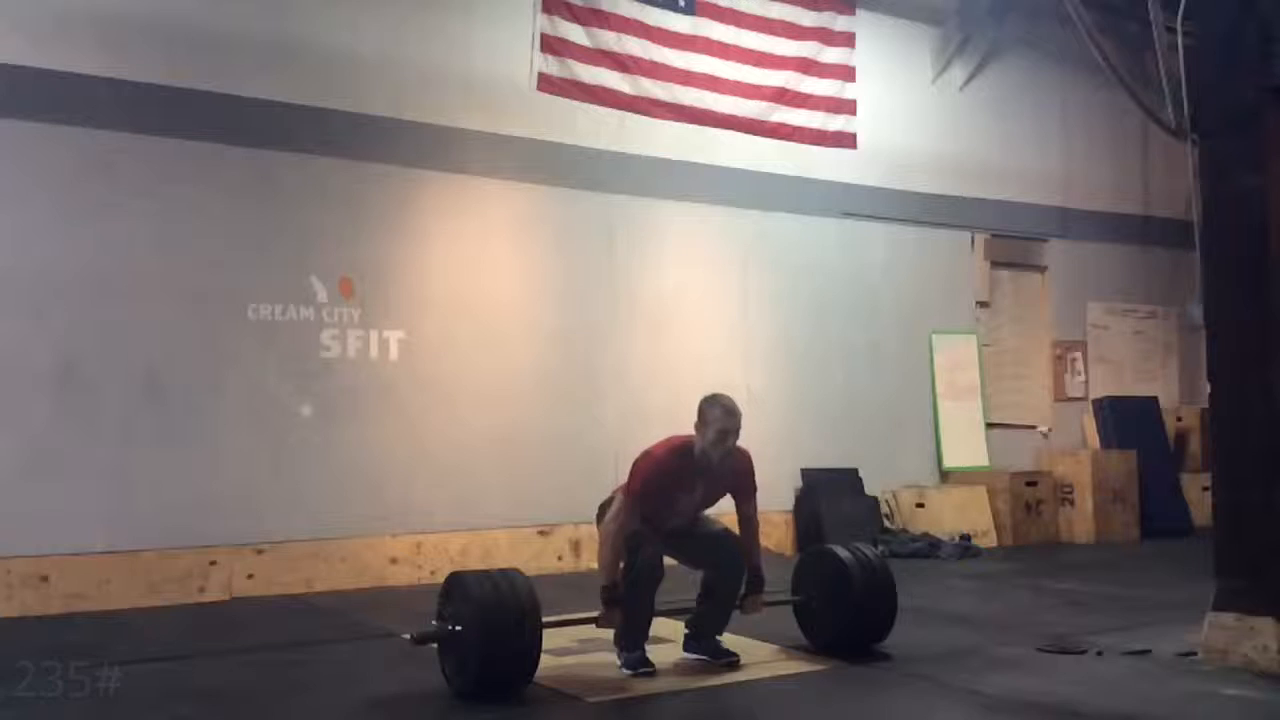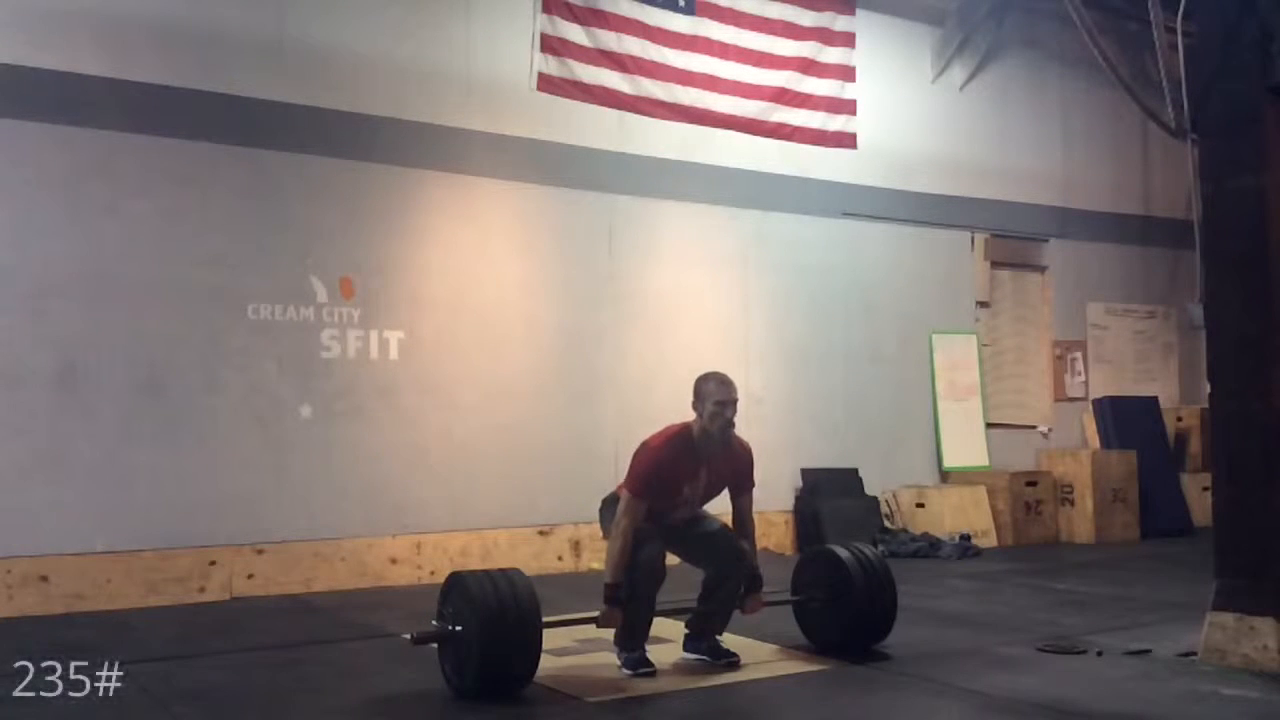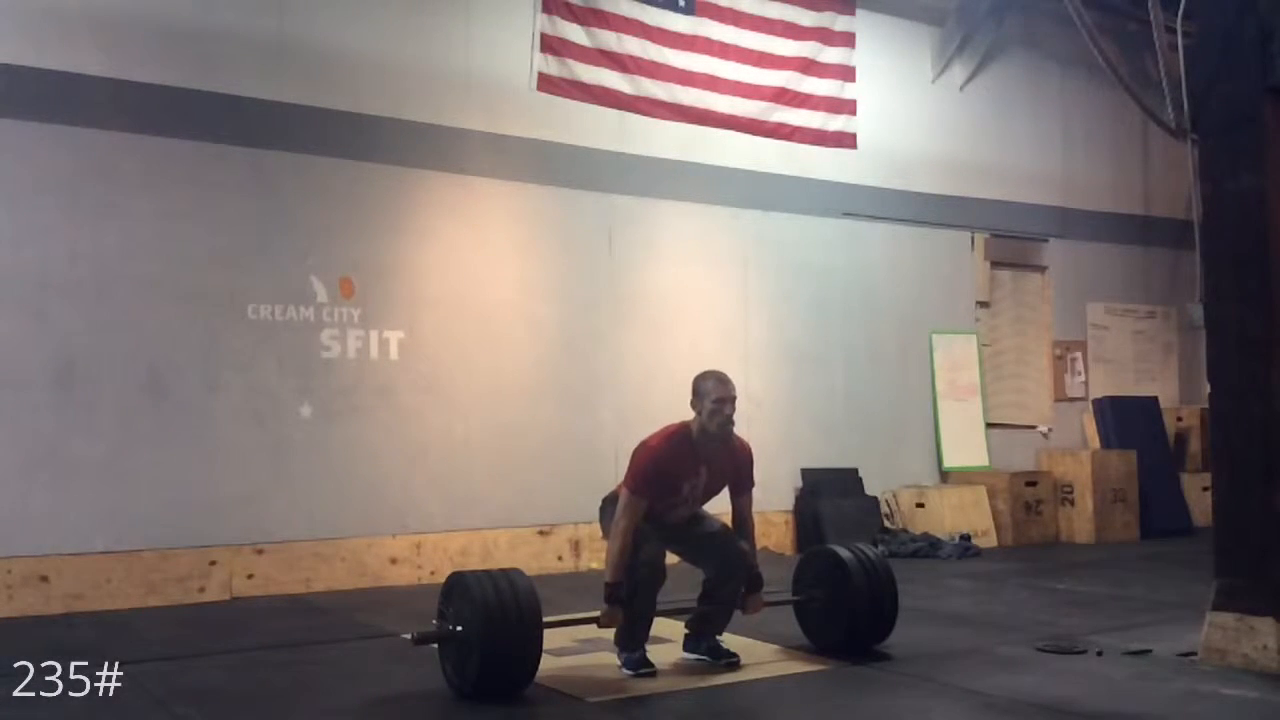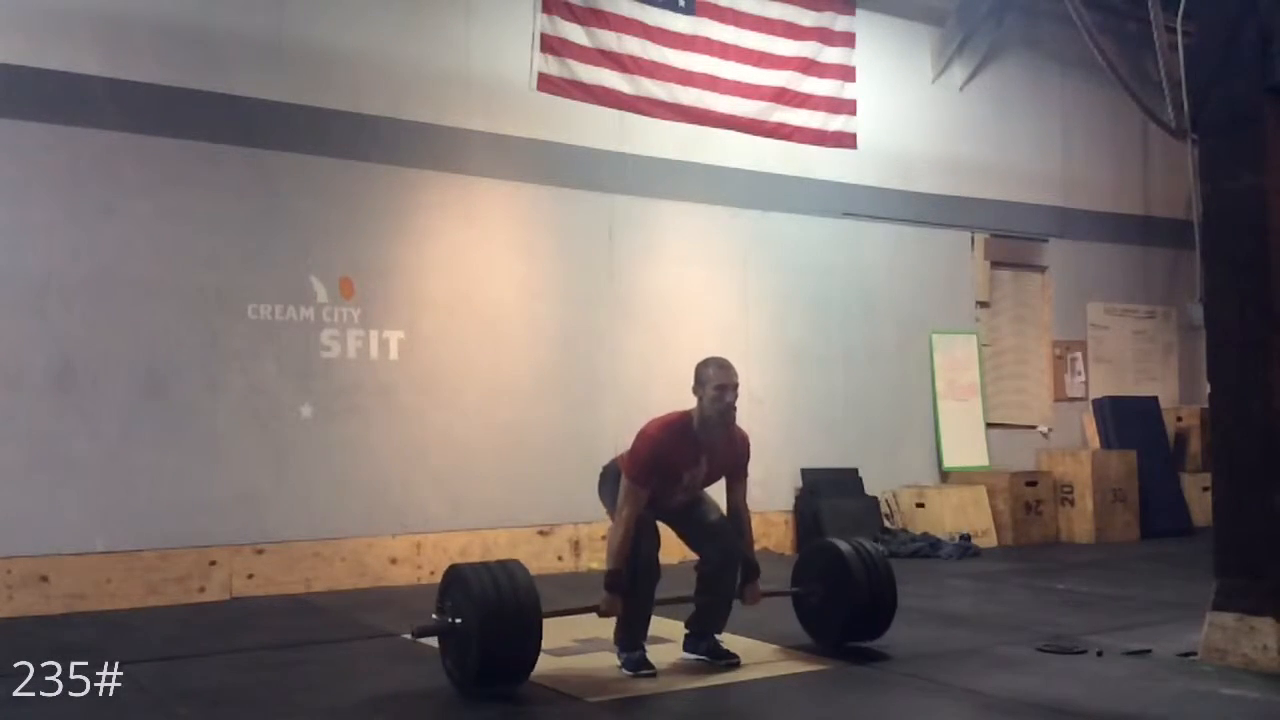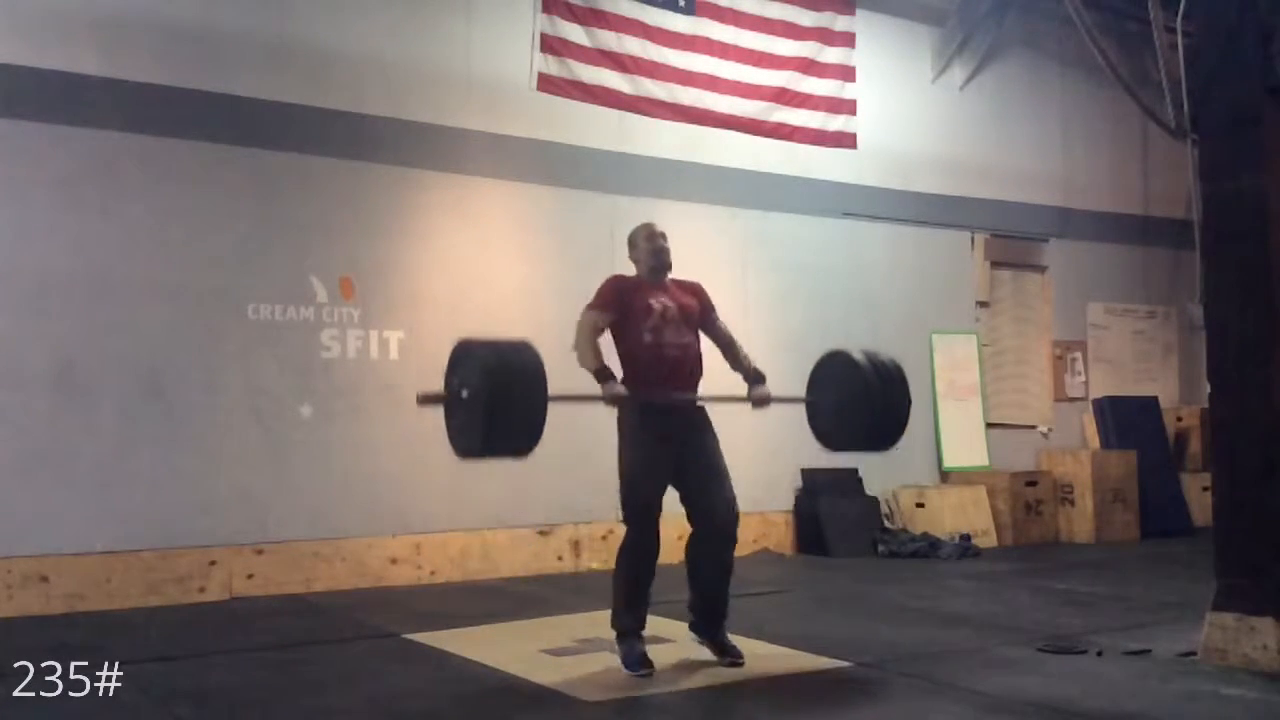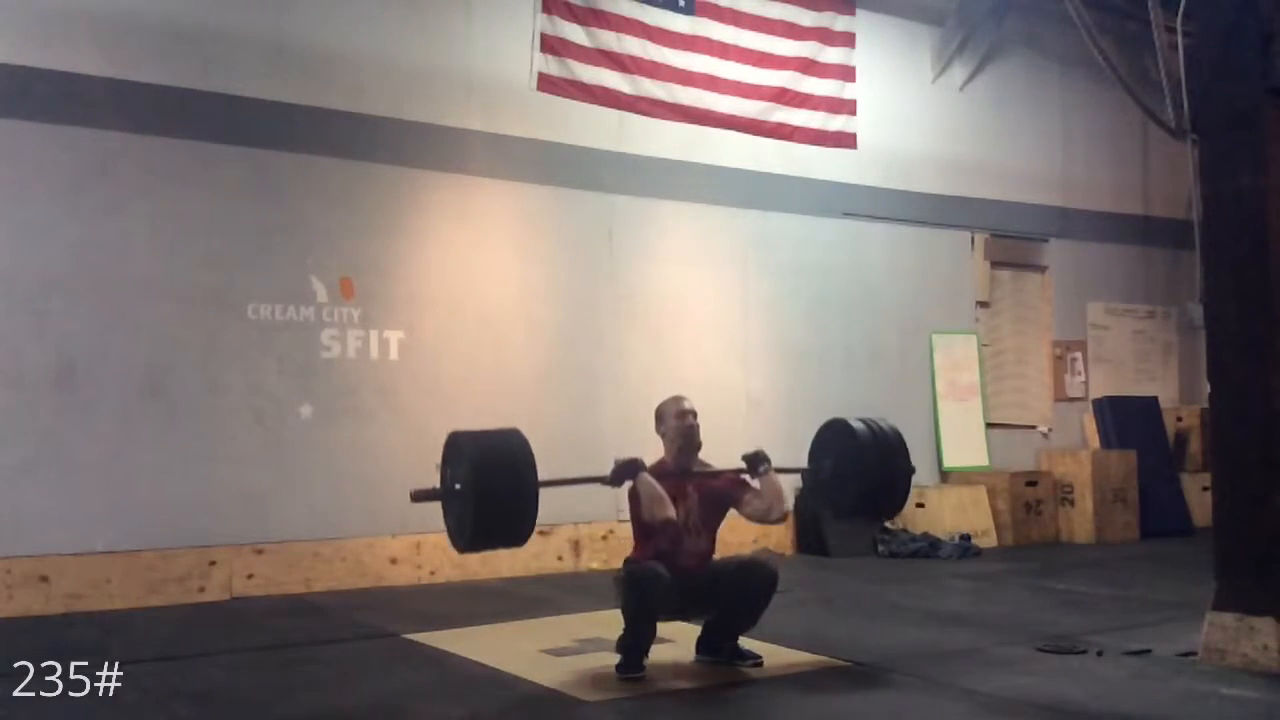
dt=0.7s
person 1, frame 1
left shoulder: (740, 463)
right shoulder: (660, 460)
left elbow: (748, 521)
right elbow: (613, 525)
left wrist: (755, 583)
right wrist: (610, 599)
left hip: (680, 521)
right hip: (630, 517)
left knee: (731, 554)
right knee: (646, 558)
left ankle: (701, 638)
right ankle: (630, 647)
person 1, frame 2
left shoulder: (739, 454)
right shoulder: (660, 450)
left elbow: (744, 519)
right elbow: (625, 524)
left wrist: (753, 582)
right wrist: (612, 598)
left hip: (682, 516)
right hip: (630, 512)
left knee: (734, 555)
right knee: (648, 559)
left ankle: (701, 638)
right ankle: (630, 647)
person 1, frame 3
left shoulder: (739, 453)
right shoulder: (658, 450)
left elbow: (743, 518)
right elbow: (624, 524)
left wrist: (753, 583)
right wrist: (613, 597)
left hip: (682, 516)
right hip: (630, 513)
left knee: (734, 556)
right knee: (647, 560)
left ankle: (701, 637)
right ankle: (630, 648)
person 1, frame 4
left shoulder: (737, 442)
right shoulder: (659, 437)
left elbow: (738, 508)
right elbow: (626, 517)
left wrist: (749, 573)
right wrist: (613, 588)
left hip: (681, 492)
right hip: (625, 483)
left knee: (722, 546)
right knee: (642, 551)
left ankle: (701, 638)
right ankle: (630, 647)
person 1, frame 5
left shoulder: (692, 293)
right shoulder: (619, 289)
left elbow: (725, 340)
right elbow: (584, 336)
left wrist: (754, 378)
right wrist: (605, 378)
left hip: (691, 418)
right hip: (644, 418)
left knee: (719, 522)
right knee: (642, 529)
left ankle: (710, 625)
right ankle: (629, 636)
person 1, frame 6
left shoulder: (721, 481)
right shoulder: (648, 481)
left elbow: (775, 512)
right elbow: (665, 520)
left wrist: (762, 470)
right wrist: (637, 475)
left hip: (701, 580)
right hip: (651, 583)
left knee: (761, 575)
right knee: (645, 577)
left ankle: (717, 642)
right ankle: (633, 652)
